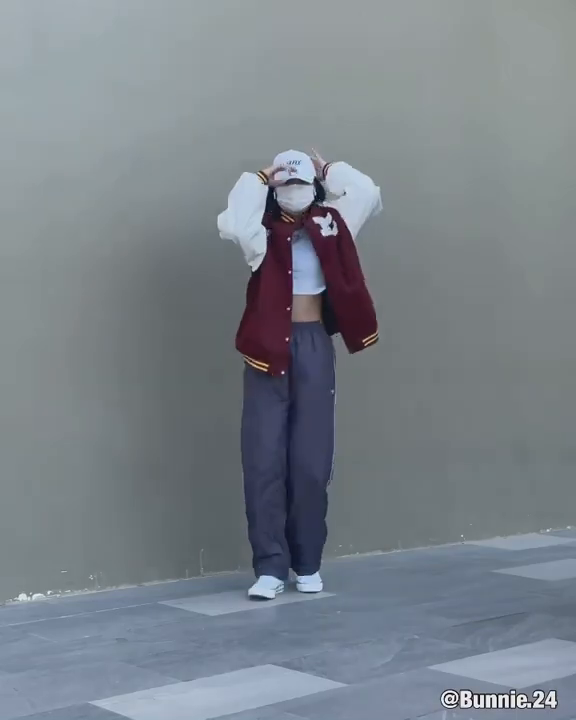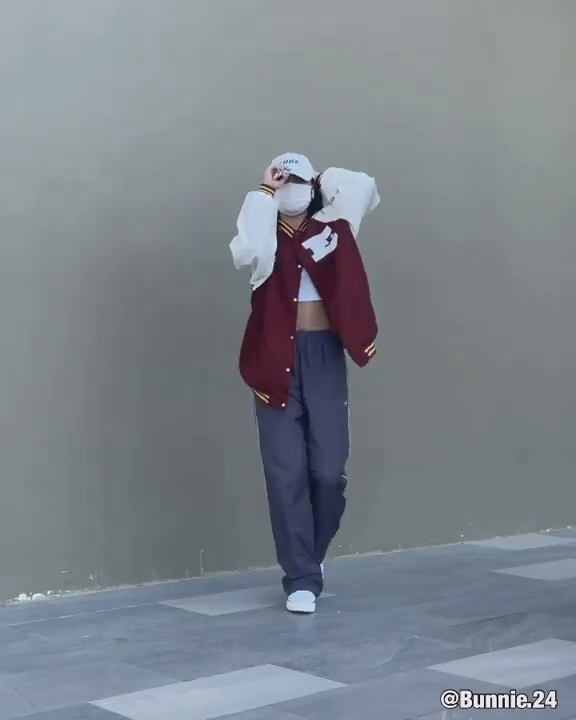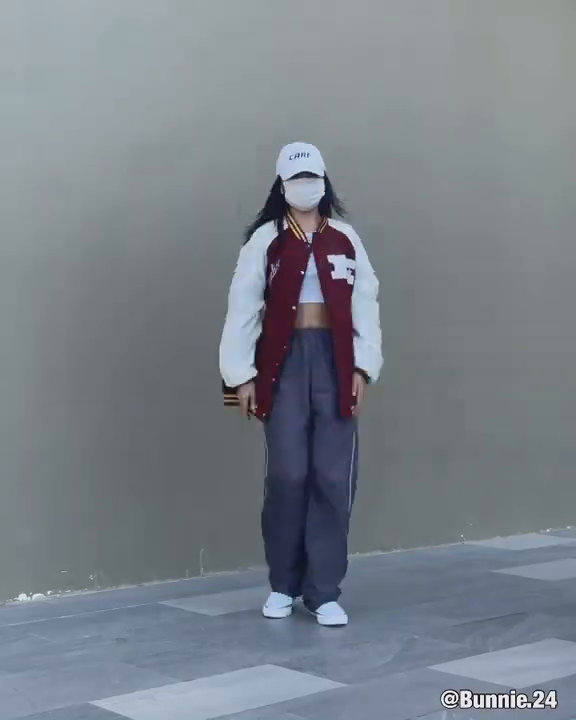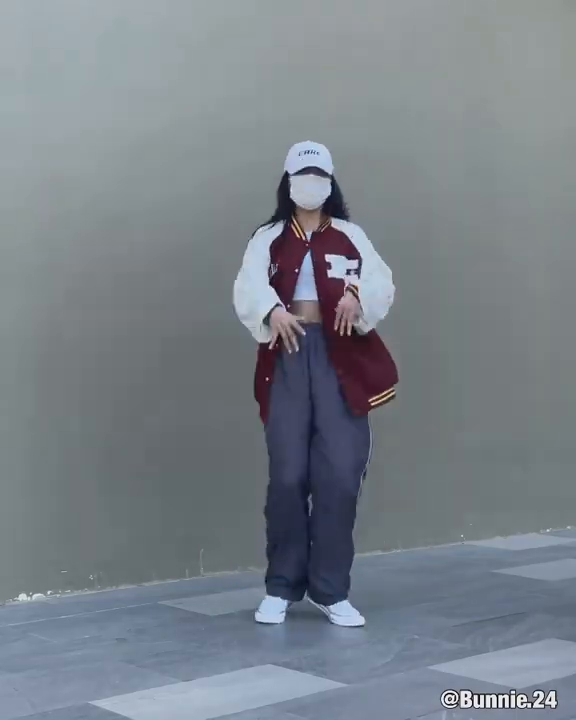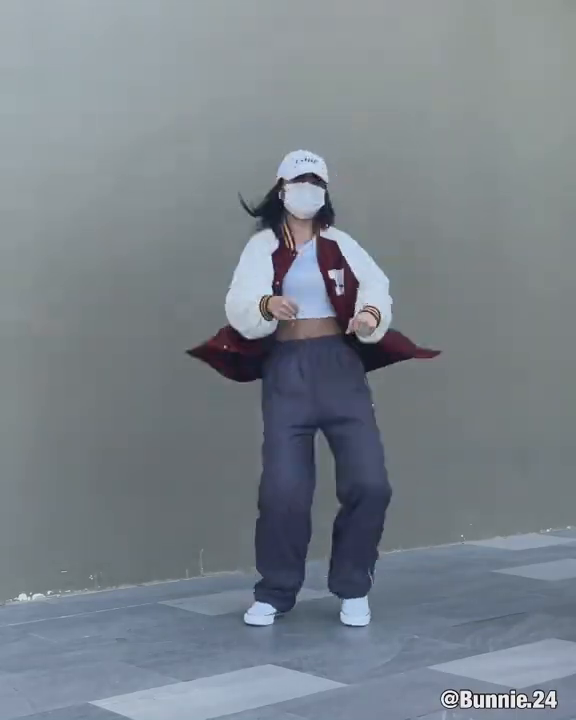
dt=0.5s
person 1, frame 1
left shoulder: (329, 224)
right shoulder: (261, 233)
left elbow: (366, 195)
right elbow: (232, 223)
left wrist: (328, 171)
right wrist: (259, 177)
left hip: (315, 349)
right hip: (268, 351)
left knee: (312, 462)
right knee: (264, 459)
left ankle: (305, 561)
right ankle: (269, 566)
person 1, frame 2
left shoulder: (332, 226)
right shoulder: (264, 236)
left elbow: (363, 190)
right elbow: (248, 249)
left wrist: (320, 177)
right wrist: (267, 191)
left hip: (326, 359)
right hip: (275, 361)
left knee: (330, 472)
right knee: (285, 474)
left ankle: (315, 547)
right ankle: (301, 579)
person 1, frame 3
left shoulder: (344, 238)
right shoulder: (263, 240)
left elbow: (362, 305)
right elbow: (244, 310)
left wrist: (363, 367)
right wrist: (241, 373)
left hip: (332, 360)
right hip: (282, 362)
left knee: (332, 480)
right knee: (287, 474)
left ankle: (322, 593)
right ankle: (283, 584)
person 1, frame 4
left shoulder: (348, 237)
right shoulder: (269, 240)
left elbow: (380, 289)
right elbow: (249, 291)
left wrist: (358, 298)
right wrist: (271, 313)
left hip: (340, 360)
right hip: (287, 357)
left knee: (340, 476)
right knee: (288, 479)
left ankle: (328, 590)
right ankle: (280, 587)
person 1, frame 5
left shoulder: (342, 245)
right shoulder: (263, 248)
left elbow: (374, 289)
right elbow: (239, 309)
left wrist: (372, 315)
right wrist: (267, 305)
left hip: (341, 368)
right hip: (286, 371)
left knee: (369, 483)
right knee: (284, 490)
left ankle: (352, 588)
right ankle: (273, 593)
